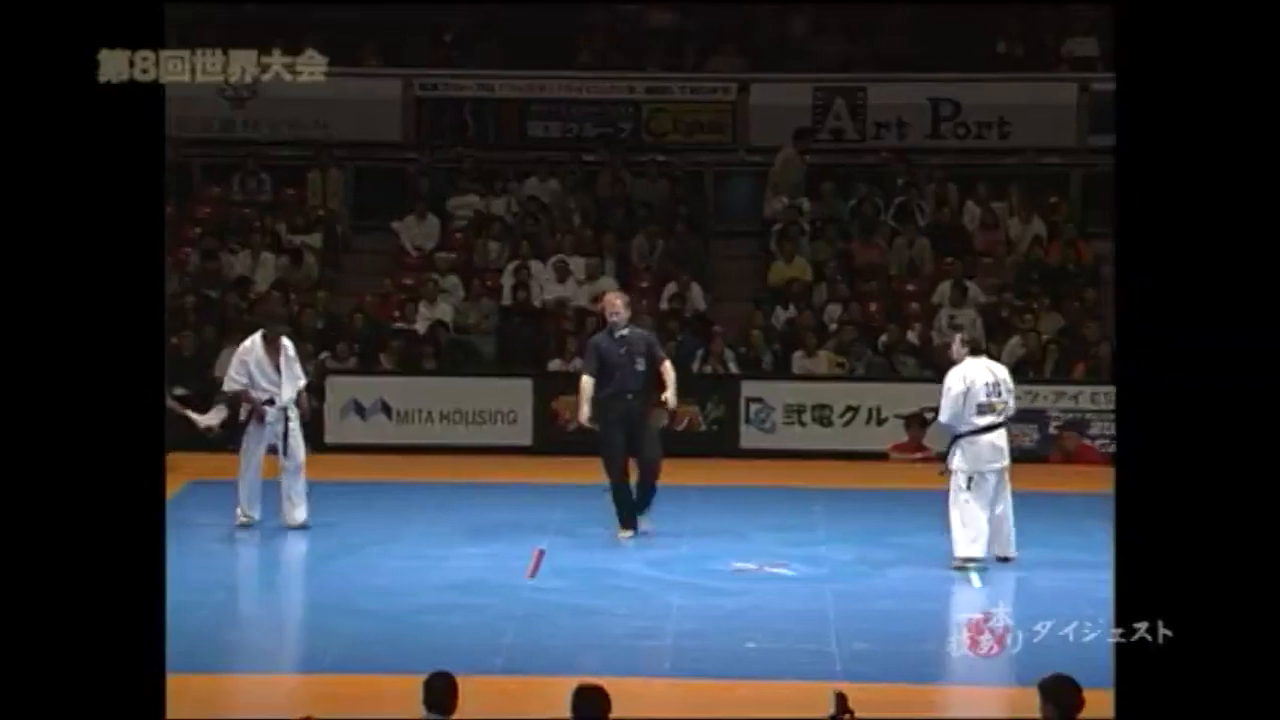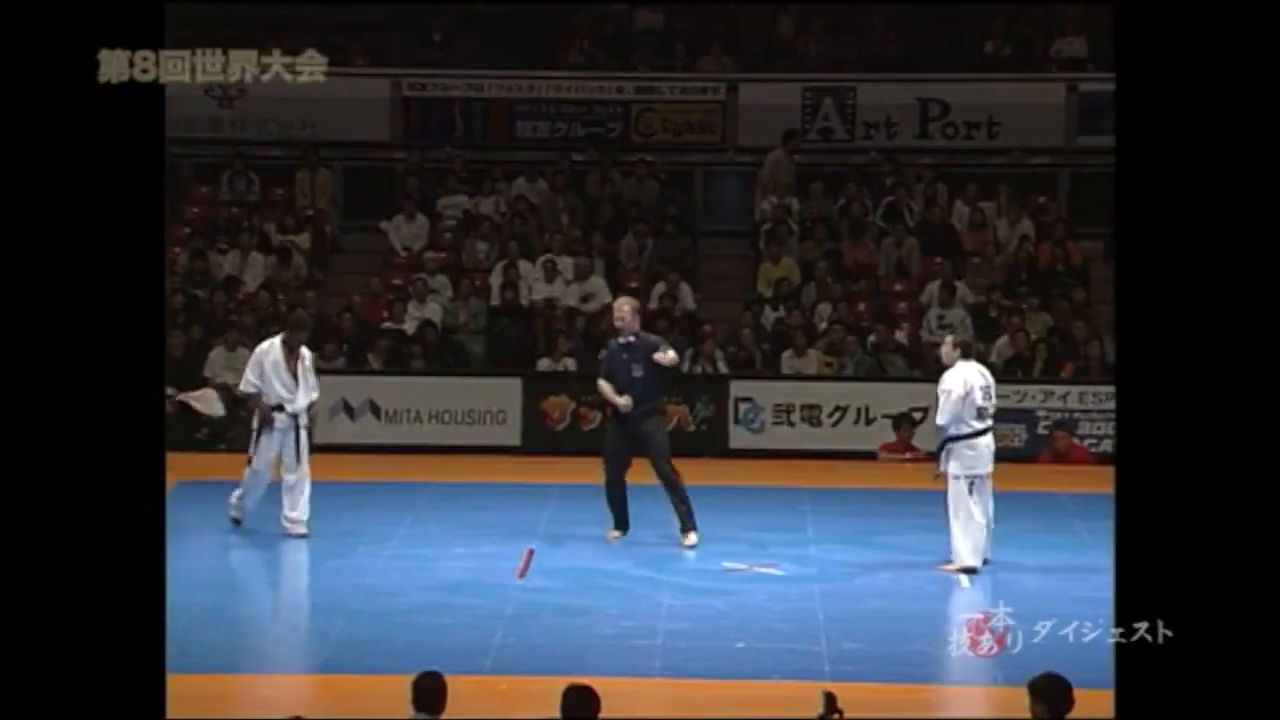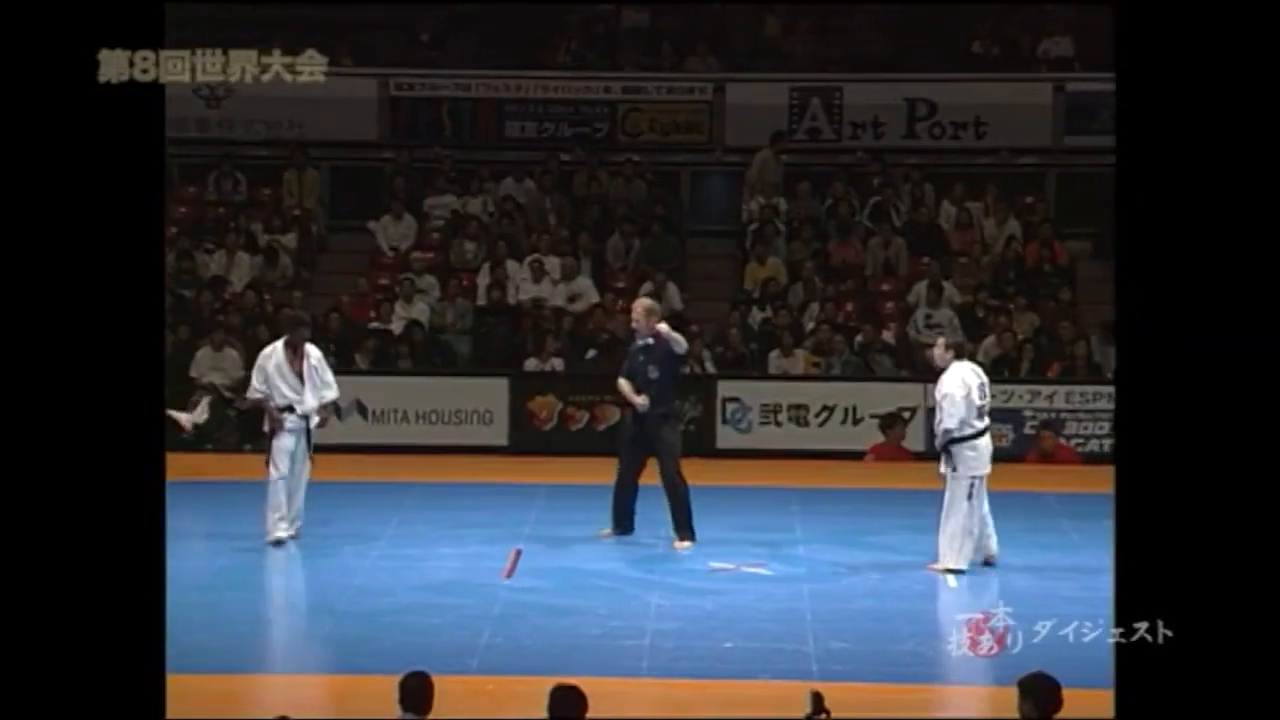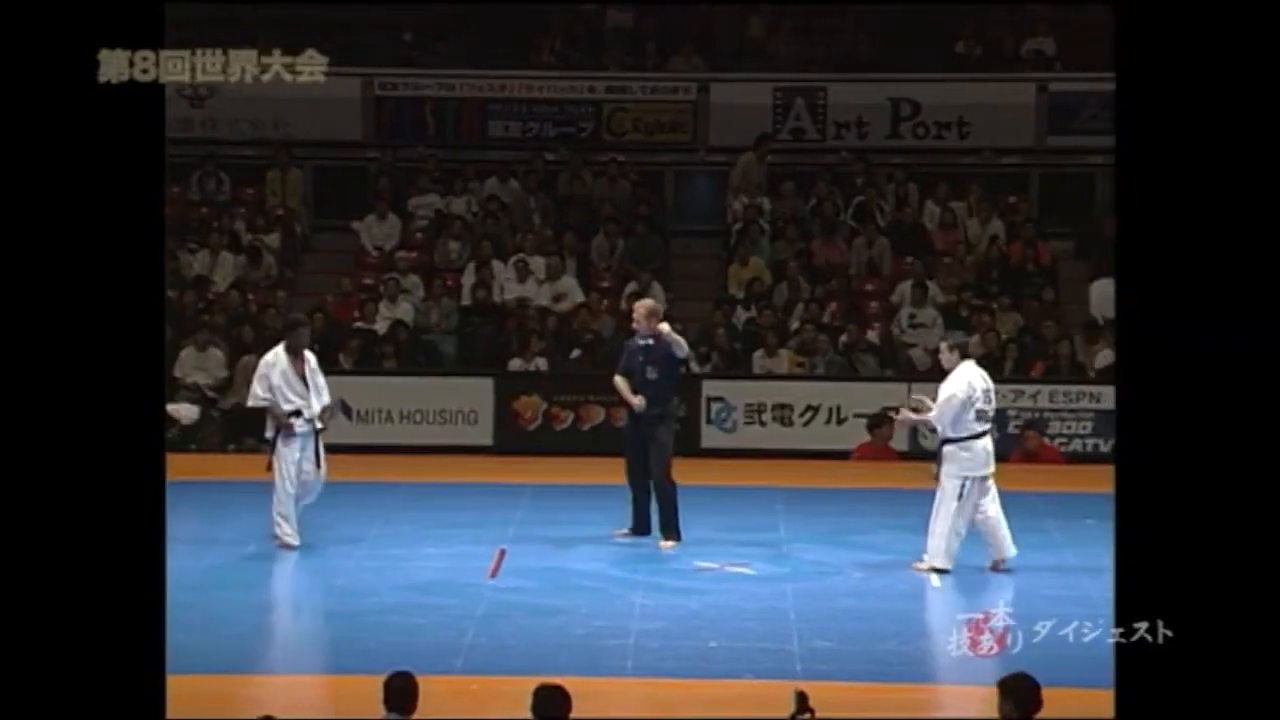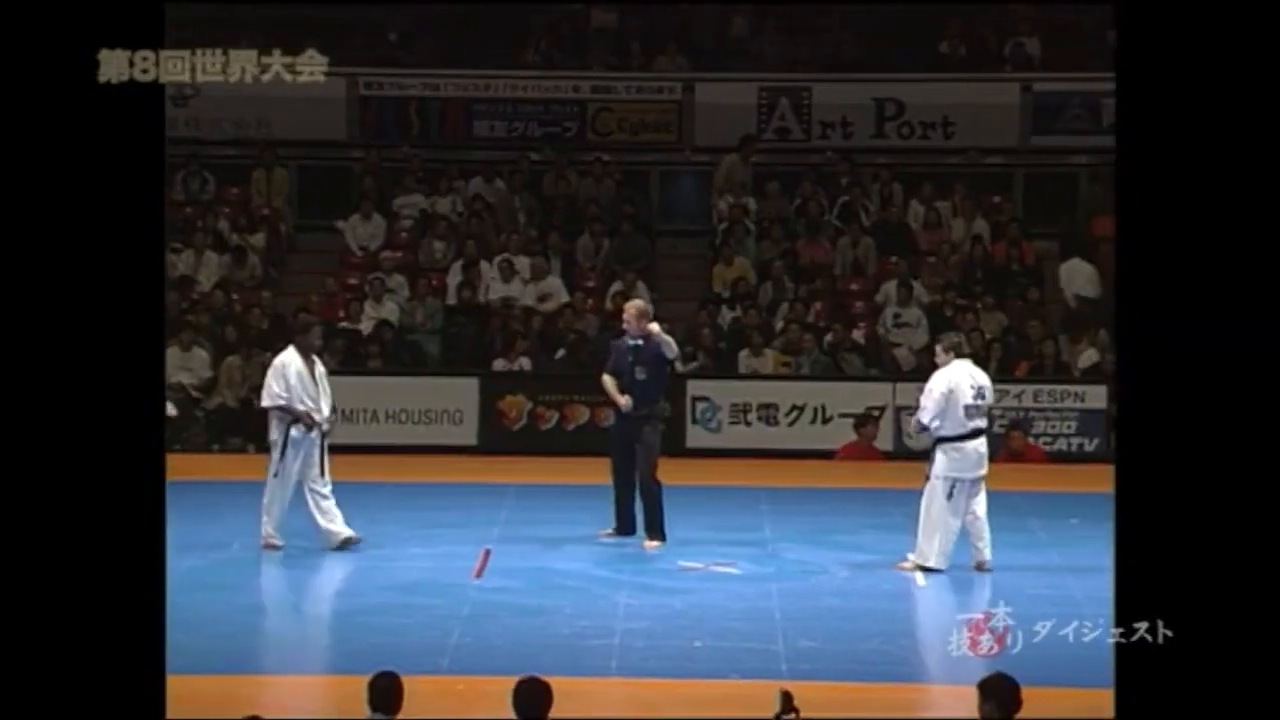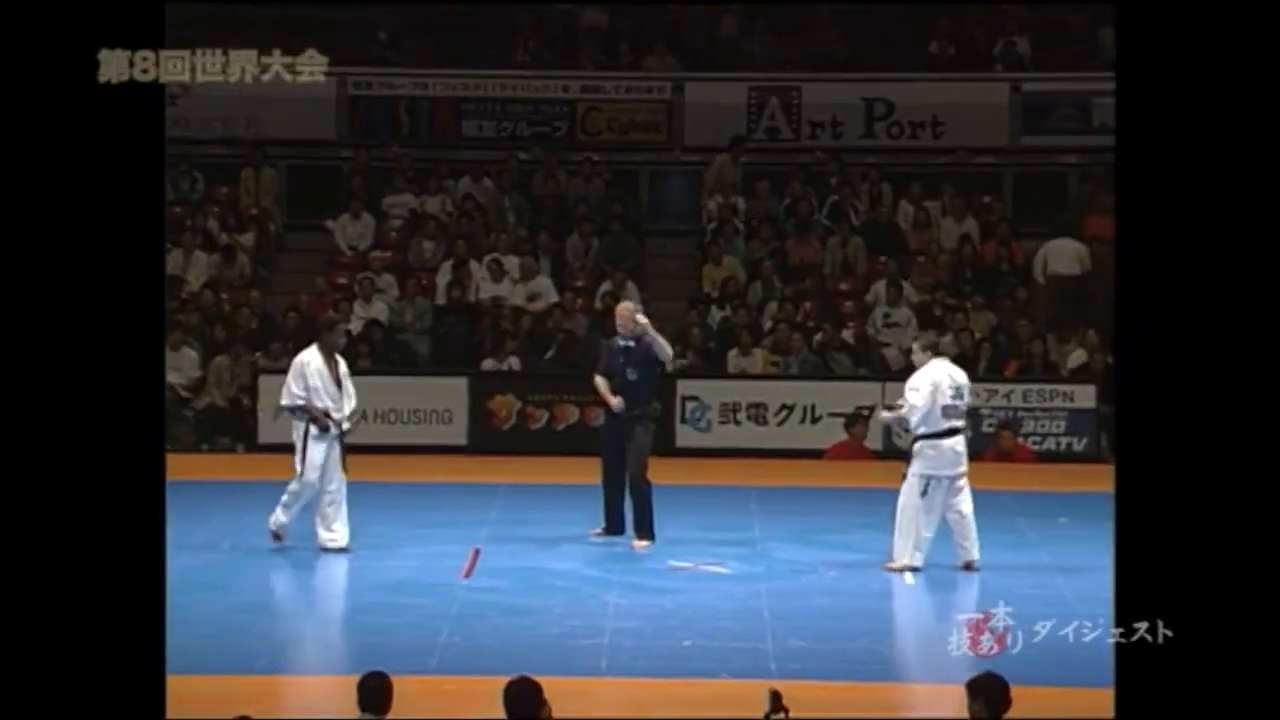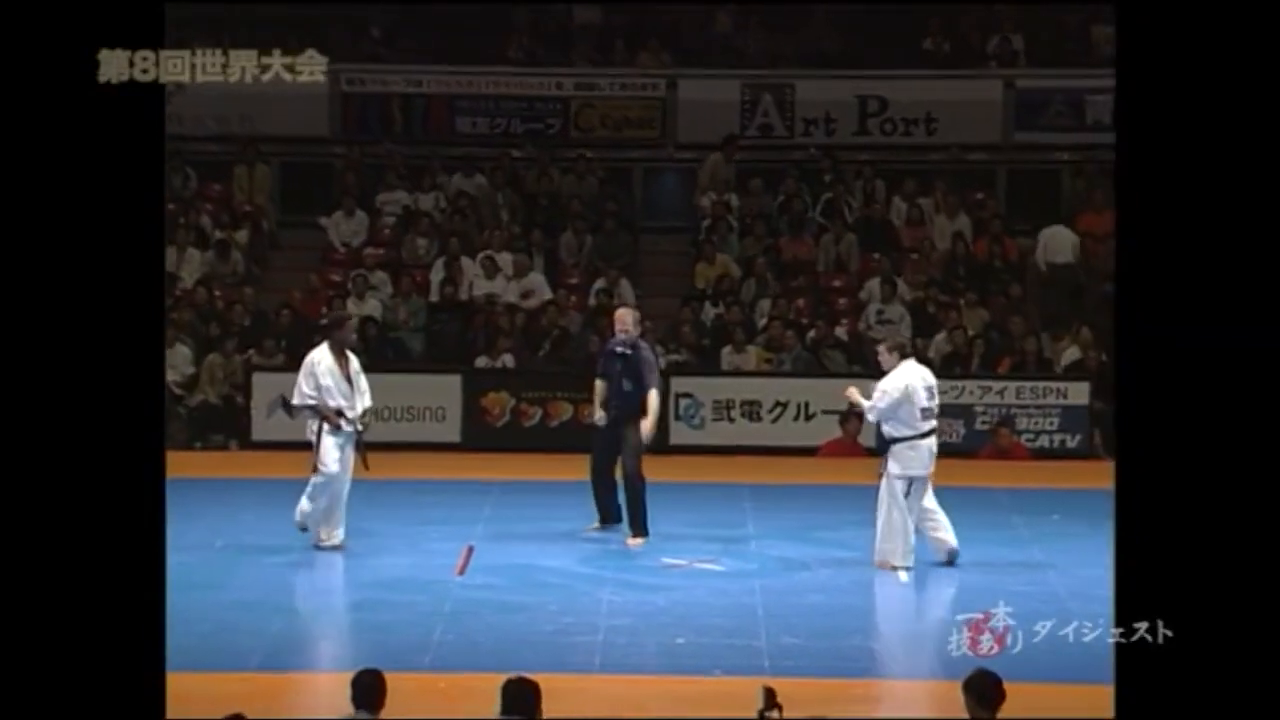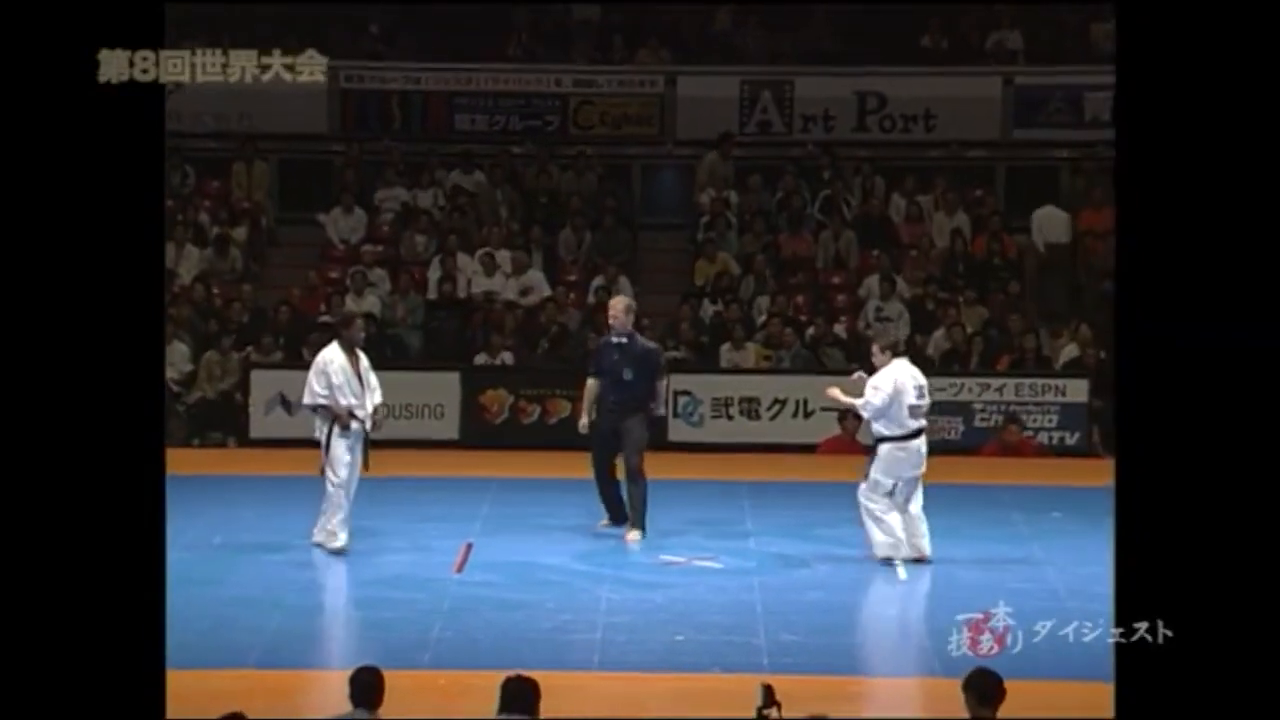
dt=0.3s
person 1, frame 1
left shoulder: (644, 337)
right shoulder: (597, 342)
left elbow: (664, 363)
right elbow: (588, 376)
left wrist: (671, 389)
right wrist: (585, 406)
left hip: (639, 409)
right hip: (611, 411)
left knee: (651, 464)
right knee: (616, 469)
left ankle: (638, 508)
right ankle: (627, 522)
person 1, frame 2
left shoulder: (650, 343)
right shoulder: (612, 347)
left elbow: (672, 356)
right elbow: (602, 380)
left wrist: (668, 357)
right wrist: (615, 400)
left hip: (649, 416)
right hip: (620, 418)
left knee: (665, 470)
right knee: (613, 474)
left ankle: (688, 528)
right ankle: (620, 525)
person 1, frame 3
left shoulder: (666, 345)
right shoulder: (635, 348)
left elbow: (683, 347)
right elbow: (623, 379)
left wrist: (669, 333)
right wrist: (634, 398)
left hip: (664, 419)
right hip: (639, 419)
left knee: (672, 476)
right knee: (626, 473)
left ankle: (685, 534)
right ankle: (621, 525)
person 1, frame 4
left shoulder: (667, 346)
right shoulder: (632, 346)
left elbow: (683, 351)
right elbow: (619, 377)
left wrist: (670, 334)
right wrist: (631, 399)
left hip: (661, 419)
right hip: (637, 417)
left knee: (660, 476)
right knee: (636, 474)
left ankle: (670, 533)
right ankle: (640, 525)
person 1, frame 5
left shoulder: (656, 346)
right shoulder: (621, 345)
left elbow: (673, 352)
right elbow: (607, 376)
left wrist: (660, 335)
right wrist: (618, 398)
left hip: (648, 419)
right hip: (624, 417)
left knee: (646, 476)
right knee: (621, 474)
left ankle: (655, 534)
right ankle: (624, 526)
person 1, frame 6
left shoulder: (647, 345)
right shoulder: (612, 346)
left elbow: (668, 356)
right elbow: (600, 376)
left wrist: (649, 331)
right wrist: (610, 398)
left hip: (640, 419)
right hip: (615, 417)
left knee: (636, 474)
right knee: (611, 473)
left ankle: (644, 533)
right ankle: (613, 525)
person 1, frame 7
left shoulder: (644, 355)
right shoulder: (610, 348)
left elbow: (653, 391)
left wrist: (650, 421)
right wrist: (598, 407)
left hip: (633, 420)
right hip: (610, 418)
left knee: (631, 471)
right knee: (599, 468)
left ankle: (639, 530)
right ankle: (609, 516)
person 1, frame 8
left shoulder: (646, 349)
right shoulder: (604, 345)
left elbow: (659, 380)
right elbow: (594, 379)
left wrist: (659, 404)
right wrist: (585, 413)
left hip: (634, 414)
right hip: (606, 413)
left knee: (633, 468)
right knee: (601, 466)
left ankle: (636, 526)
right ankle: (617, 515)
person 2, frame 1
left shoulder: (959, 373)
right shoulder: (1001, 370)
left elbow: (948, 415)
right elbow: (1010, 407)
left wrist: (962, 423)
left hip: (971, 444)
right hip: (998, 439)
left knee: (967, 501)
right knee: (1000, 501)
left ankle: (970, 553)
right ankle: (1004, 549)
person 2, frame 2
left shoulder: (955, 376)
right shoulder: (982, 372)
left elbow: (946, 418)
left wrist: (942, 436)
left hip: (964, 447)
right hip: (982, 442)
left knee: (965, 506)
right knee: (980, 504)
left ankle: (967, 559)
right ankle: (978, 552)
person 2, frame 3
left shoulder: (952, 378)
right shoulder: (975, 370)
left elbow: (951, 421)
left wrist: (940, 440)
right wrist: (945, 438)
left hip: (964, 448)
right hip: (978, 443)
left knee: (960, 508)
right knee: (975, 505)
left ankle: (954, 560)
right ankle: (987, 550)
person 2, frame 4
left shoulder: (959, 379)
right shoulder: (981, 375)
left elbow: (943, 418)
left wrist: (915, 418)
right wrist: (932, 406)
left hip: (962, 451)
right hip: (981, 446)
left knee: (949, 508)
right knee: (987, 506)
left ankle: (937, 559)
right ankle: (1001, 556)
person 2, frame 5
left shoulder: (944, 376)
right shoulder: (982, 376)
left elbow: (927, 414)
left wrist: (917, 423)
left hip: (953, 450)
right hip: (977, 447)
left knee: (938, 506)
right knee: (975, 506)
left ankle: (926, 559)
right ankle: (982, 558)
person 2, frame 6
left shoulder: (923, 376)
right shoulder: (960, 374)
left elbow: (914, 414)
left wrist: (892, 417)
left hip: (931, 448)
right hip: (955, 445)
left knee: (915, 504)
right knee: (960, 504)
left ankle: (907, 557)
right ankle: (970, 556)
person 2, frame 7
left shoulder: (896, 379)
right shoulder: (924, 372)
left elbow: (875, 410)
left wrist: (857, 398)
right wrist: (881, 394)
left hip: (905, 449)
right hip: (925, 443)
left knee: (896, 504)
right knee: (922, 501)
left ankle: (896, 557)
right ankle: (947, 543)
person 2, frame 8
left shoulder: (888, 375)
right shoulder: (914, 373)
left elbow: (870, 407)
left wrist: (841, 398)
right wrist: (867, 385)
left hip: (895, 448)
right hip: (915, 444)
left knee: (874, 497)
right knee: (909, 500)
left ankle: (893, 547)
right ankle: (919, 549)
person 3, frame 1
left shoulder: (288, 346)
right shoulder: (248, 348)
left elbow: (296, 378)
right elbow: (235, 384)
left wrist: (302, 400)
right wrist: (254, 405)
left hip: (287, 412)
right hip: (260, 414)
left knee: (295, 461)
right knee: (251, 465)
left ankle: (296, 514)
right ankle: (247, 514)
person 3, frame 2
left shoulder: (306, 355)
right shoulder: (265, 351)
left elbow: (311, 388)
right elbow: (251, 385)
left wrist: (310, 411)
right wrist: (263, 410)
left hip: (296, 420)
right hip: (272, 419)
left knee: (297, 472)
right knee: (259, 468)
left ankle: (295, 523)
right ankle: (238, 505)
person 3, frame 3
left shoulder: (314, 354)
right shoulder: (269, 355)
left elbow: (327, 385)
right elbow: (258, 390)
left wrist: (325, 410)
right wrist: (271, 413)
left hip: (306, 421)
right hip: (283, 422)
left knee: (299, 476)
right knee: (280, 474)
left ankle: (289, 525)
right ankle: (277, 529)
person 3, frame 4
left shoulder: (310, 358)
right shoulder: (271, 361)
left elbow: (321, 389)
right elbow: (260, 398)
left wrist: (325, 412)
right wrist: (280, 418)
left hip: (310, 426)
right hip: (285, 429)
left knee: (314, 478)
right knee: (285, 483)
left ankle: (285, 516)
right ankle: (286, 535)
person 3, frame 5
left shoulder: (315, 362)
right shoulder: (283, 362)
right elbow: (274, 400)
left wrist: (328, 415)
right wrist: (300, 416)
left hip: (315, 431)
right hip: (291, 432)
left knee: (320, 485)
right knee: (280, 485)
left ankle: (339, 533)
right ankle: (270, 535)
person 3, frame 6
left shoulder: (340, 362)
right shoulder: (305, 360)
left elbow: (347, 395)
right elbow: (294, 397)
left wrist: (349, 416)
right wrist: (316, 416)
left hip: (335, 429)
right hip: (312, 429)
left knee: (334, 485)
right knee: (307, 480)
left ankle: (333, 537)
right ankle: (278, 522)
person 3, frame 7
left shoulder: (352, 359)
right shoulder: (316, 359)
left elbow: (362, 392)
right elbow: (305, 396)
left wrist: (364, 415)
right wrist: (328, 415)
left hip: (349, 427)
right hip: (326, 427)
left knee: (341, 483)
right knee: (329, 471)
left ankle: (329, 536)
right ankle: (306, 513)
person 3, frame 8
left shoulder: (361, 357)
right shoulder: (326, 358)
left elbow: (371, 389)
right elbow: (315, 395)
left wrist: (374, 414)
right wrist: (338, 414)
left hip: (357, 426)
right hip: (335, 428)
left knee: (348, 483)
right knee: (337, 480)
left ankle: (325, 533)
right ankle: (334, 537)
